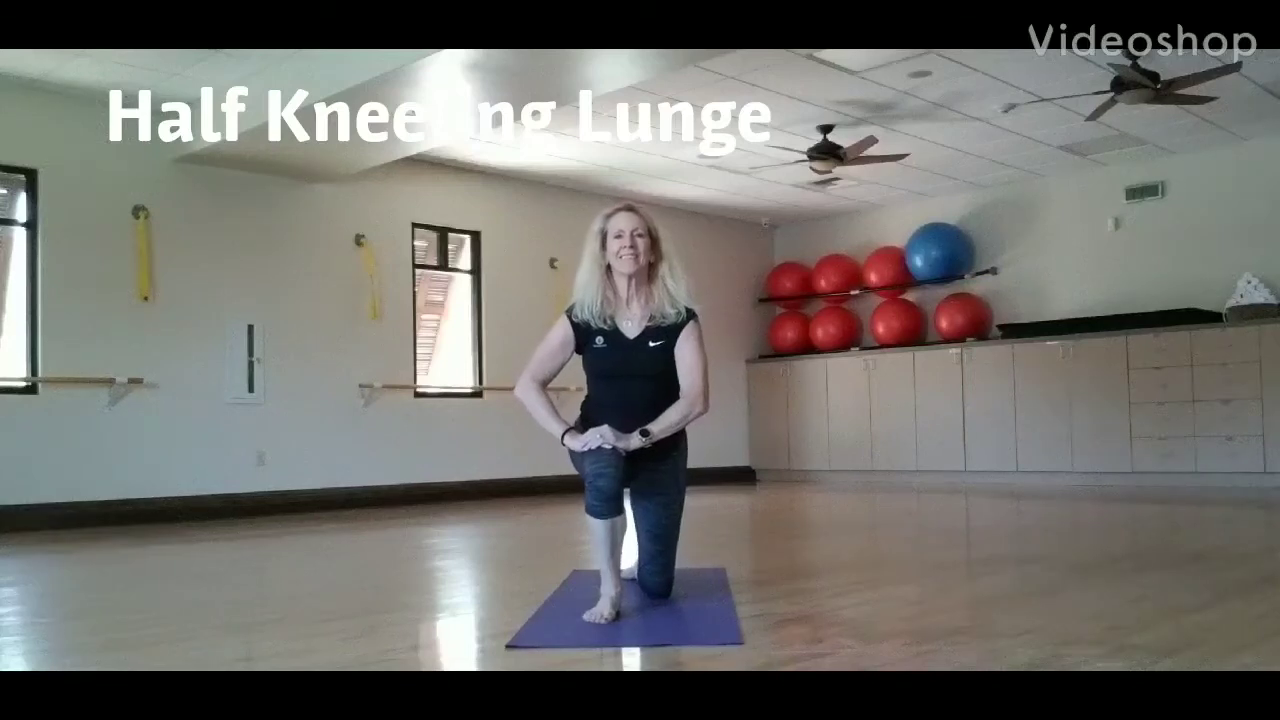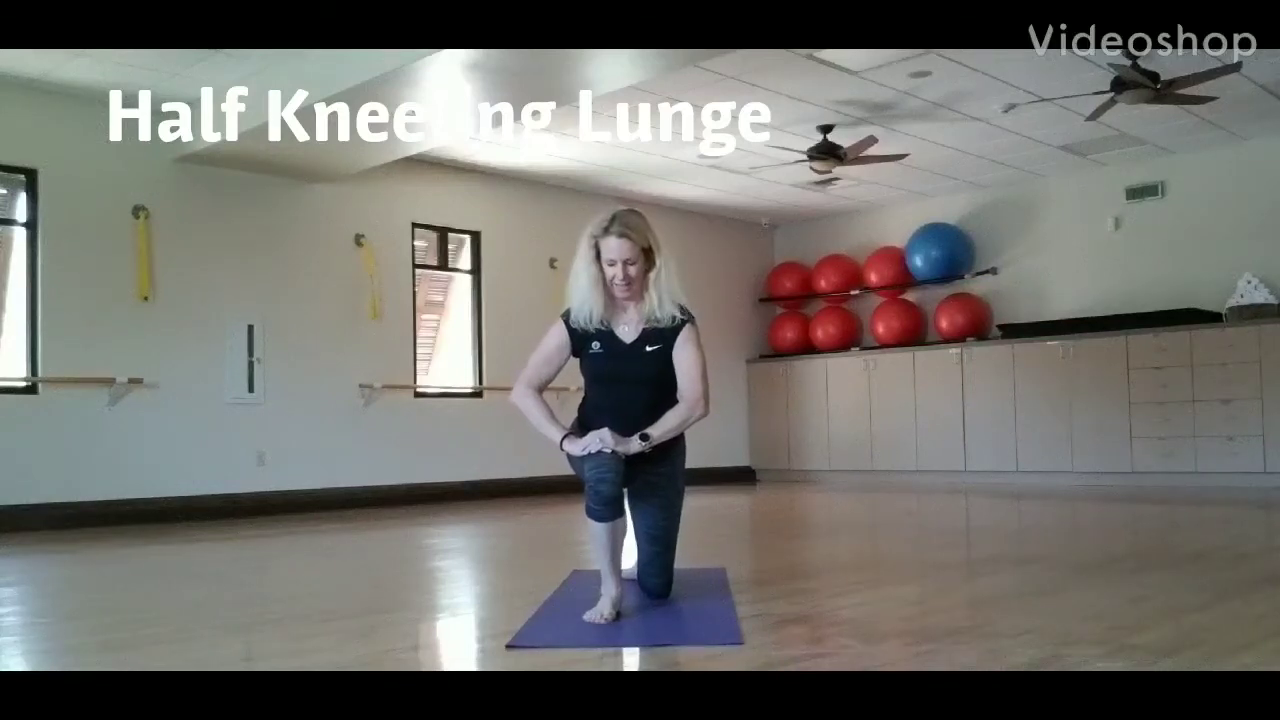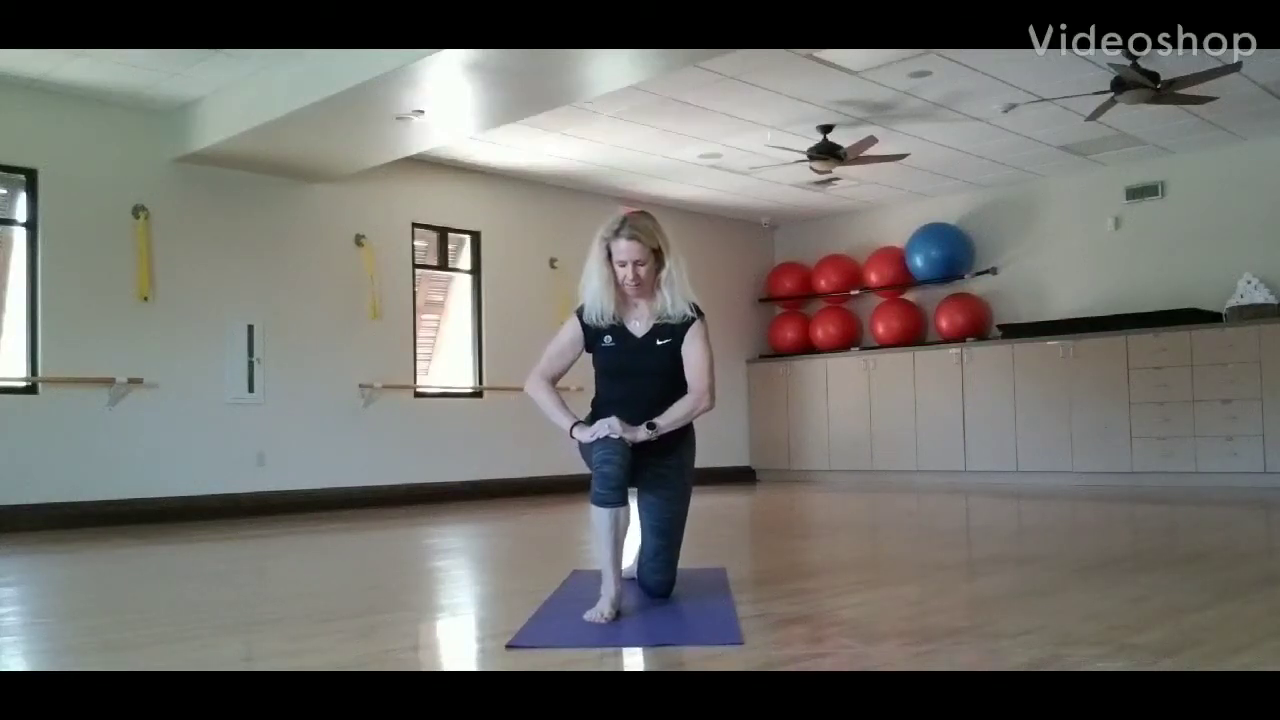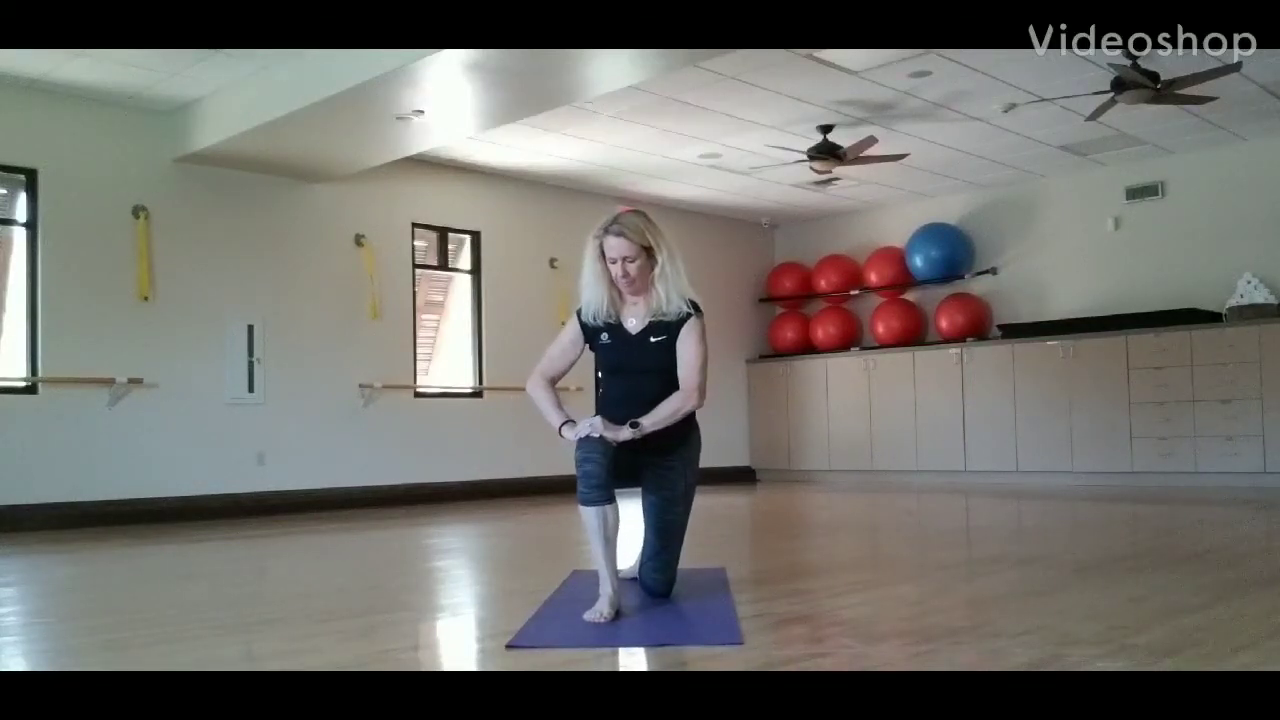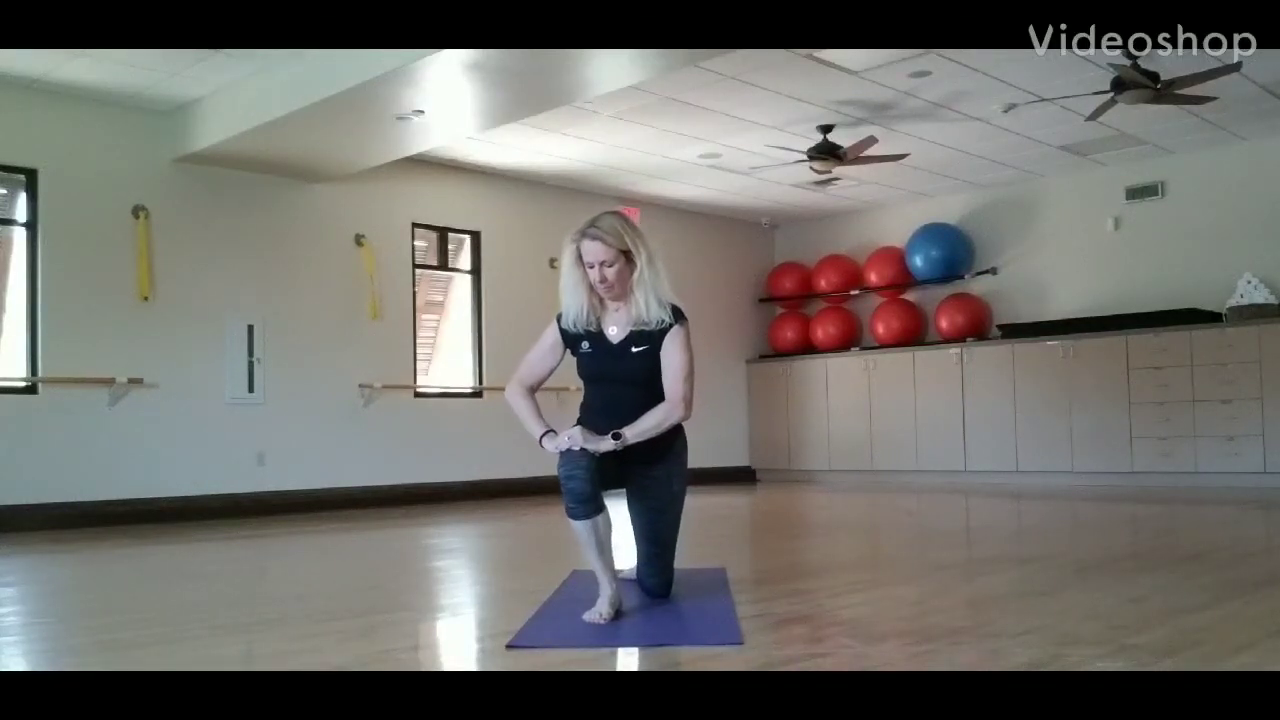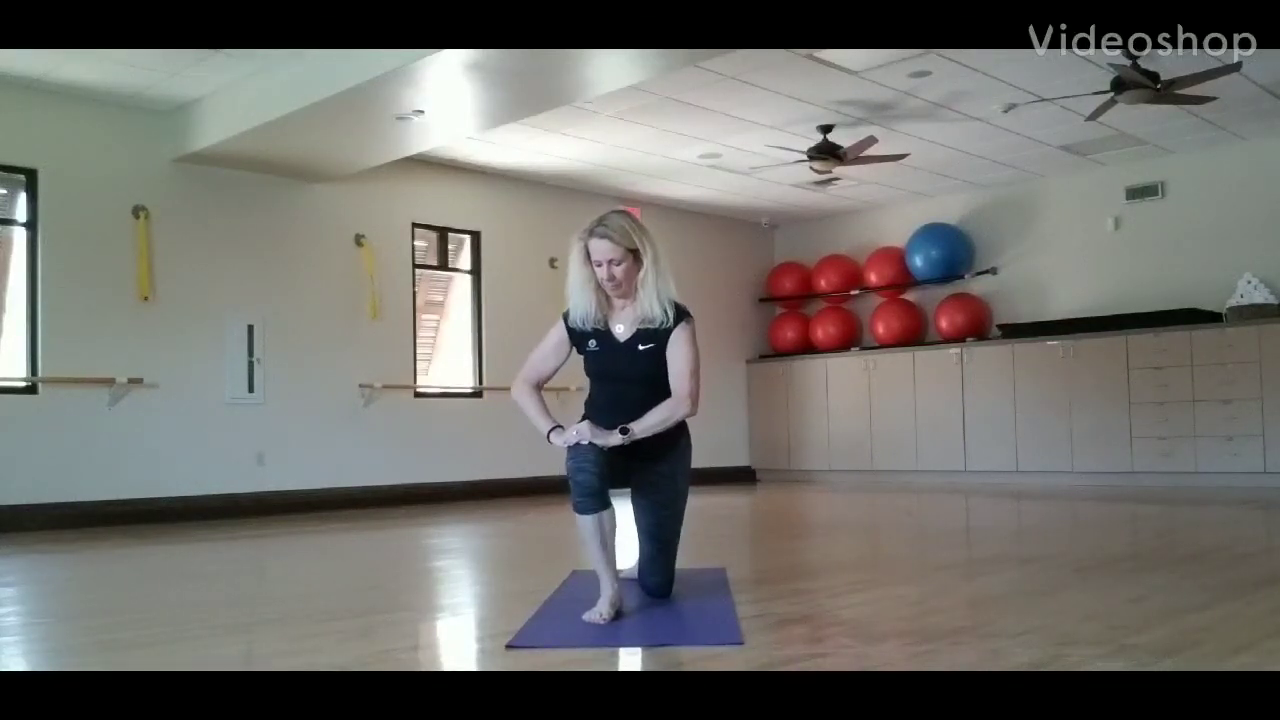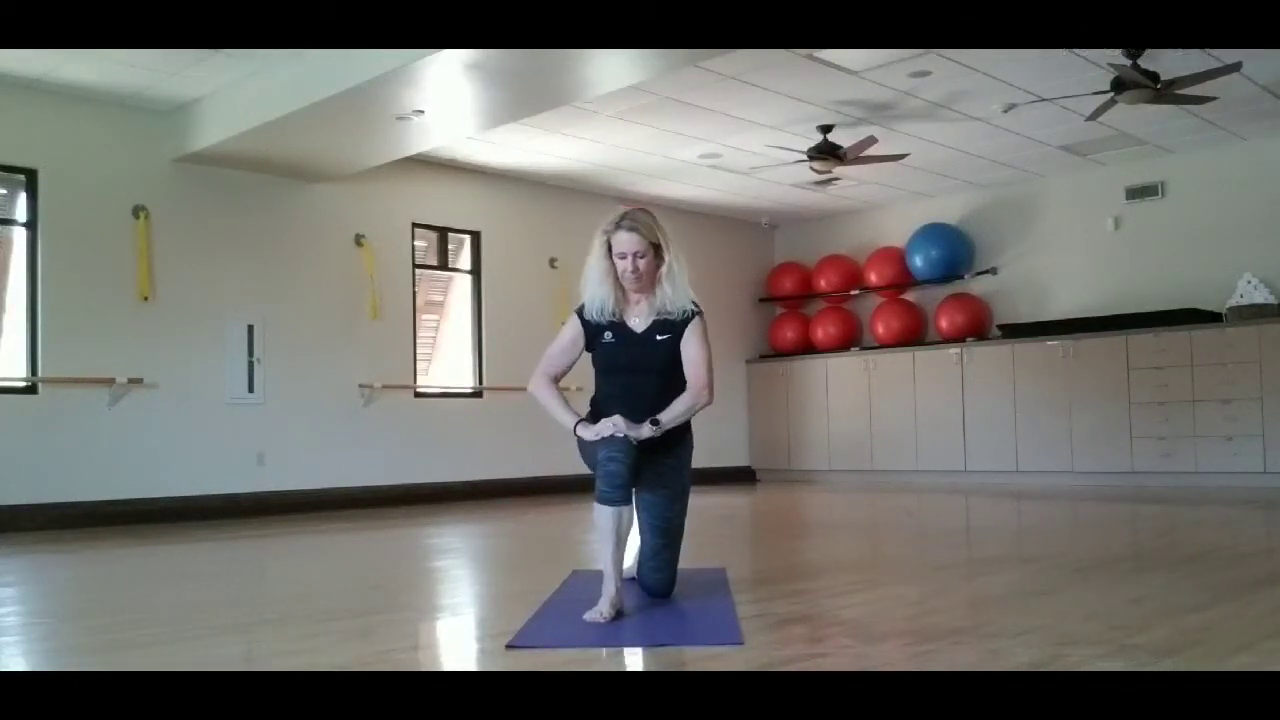
dt=0.7s
person 1, frame 1
left shoulder: (680, 319)
right shoulder: (582, 317)
left elbow: (696, 399)
right elbow: (527, 385)
left wrist: (637, 437)
right wrist: (568, 435)
left hip: (661, 448)
right hip: (600, 443)
left knee: (657, 586)
right knee: (604, 472)
left ankle: (639, 566)
right ankle: (609, 589)
person 1, frame 2
left shoulder: (676, 322)
right shoulder: (578, 321)
left elbow: (696, 402)
right elbow: (524, 390)
left wrist: (637, 441)
right wrist: (566, 439)
left hip: (658, 450)
right hip: (597, 446)
left knee: (656, 587)
right knee: (604, 475)
left ankle: (639, 565)
right ankle: (610, 589)
person 1, frame 3
left shoulder: (685, 318)
right shoulder: (591, 317)
left elbow: (702, 396)
right elbow: (536, 381)
left wrist: (643, 431)
right wrist: (576, 428)
left hip: (668, 447)
right hip: (609, 440)
left knee: (658, 584)
right knee: (611, 461)
left ankle: (640, 563)
right ankle: (610, 588)
person 1, frame 4
left shoulder: (683, 314)
right shoulder: (592, 316)
left elbow: (692, 394)
right elbow: (538, 381)
left wrist: (630, 429)
right wrist: (567, 426)
left hip: (671, 447)
right hip: (612, 441)
left knee: (658, 584)
right knee: (590, 459)
left ankle: (642, 564)
right ankle: (607, 589)
person 1, frame 5
left shoulder: (667, 321)
right shoulder: (572, 321)
left elbow: (678, 405)
right elbow: (518, 387)
left wrist: (612, 440)
right wrist: (547, 436)
left hip: (656, 452)
right hip: (593, 445)
left knee: (656, 586)
right knee: (574, 474)
left ankle: (639, 567)
right ankle: (607, 589)
person 1, frame 6
left shoulder: (672, 319)
right shoulder: (579, 319)
left elbow: (685, 401)
right elbow: (524, 384)
left wrist: (619, 434)
right wrist: (555, 432)
left hip: (661, 449)
right hip: (599, 440)
left knee: (657, 585)
right knee: (582, 468)
left ankle: (642, 566)
right ankle: (608, 588)
person 1, frame 7
left shoulder: (684, 315)
right shoulder: (591, 314)
left elbow: (701, 391)
right elbow: (540, 380)
left wrist: (647, 427)
right wrist: (579, 426)
left hip: (667, 445)
right hip: (606, 439)
left knee: (658, 584)
right knee: (617, 455)
left ankle: (638, 563)
right ankle: (610, 589)
